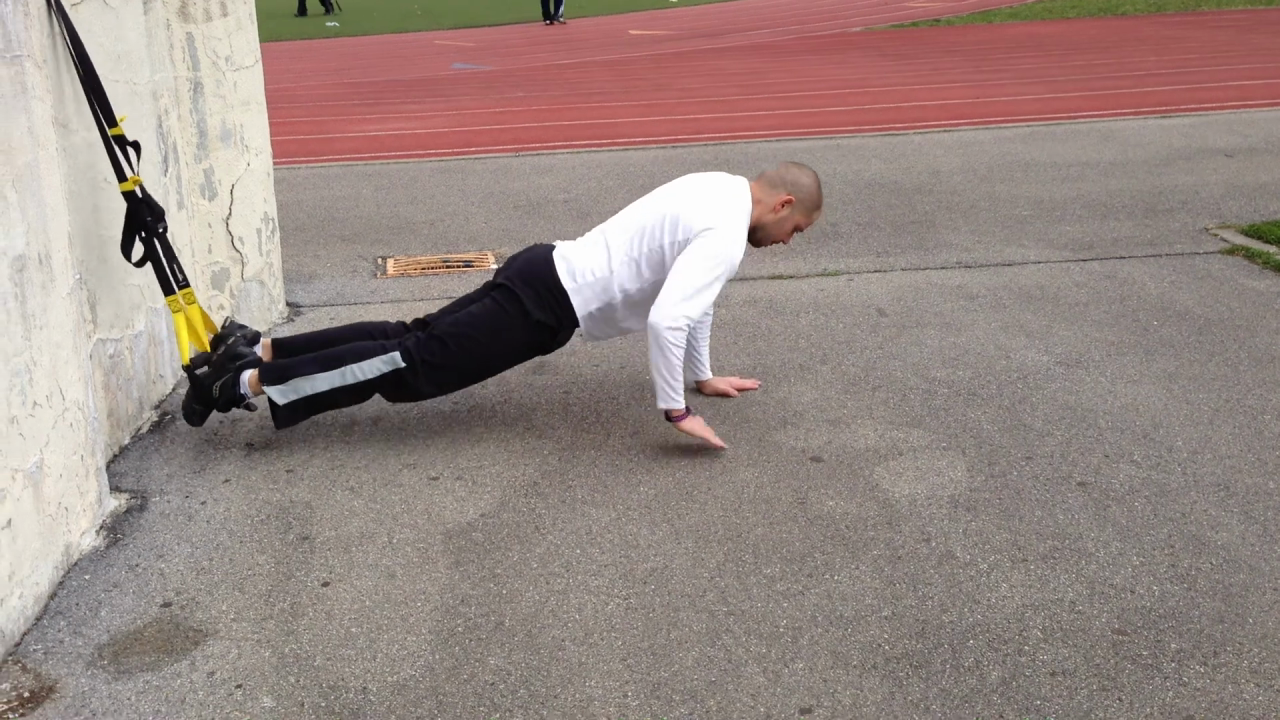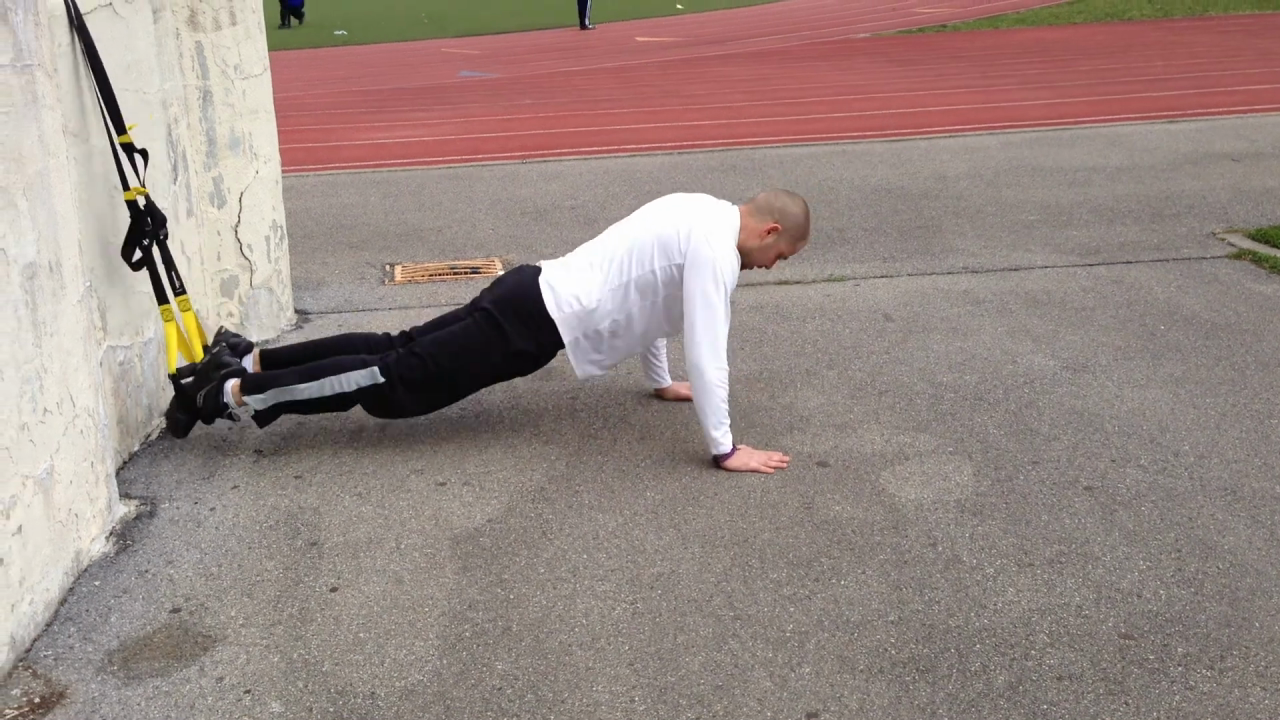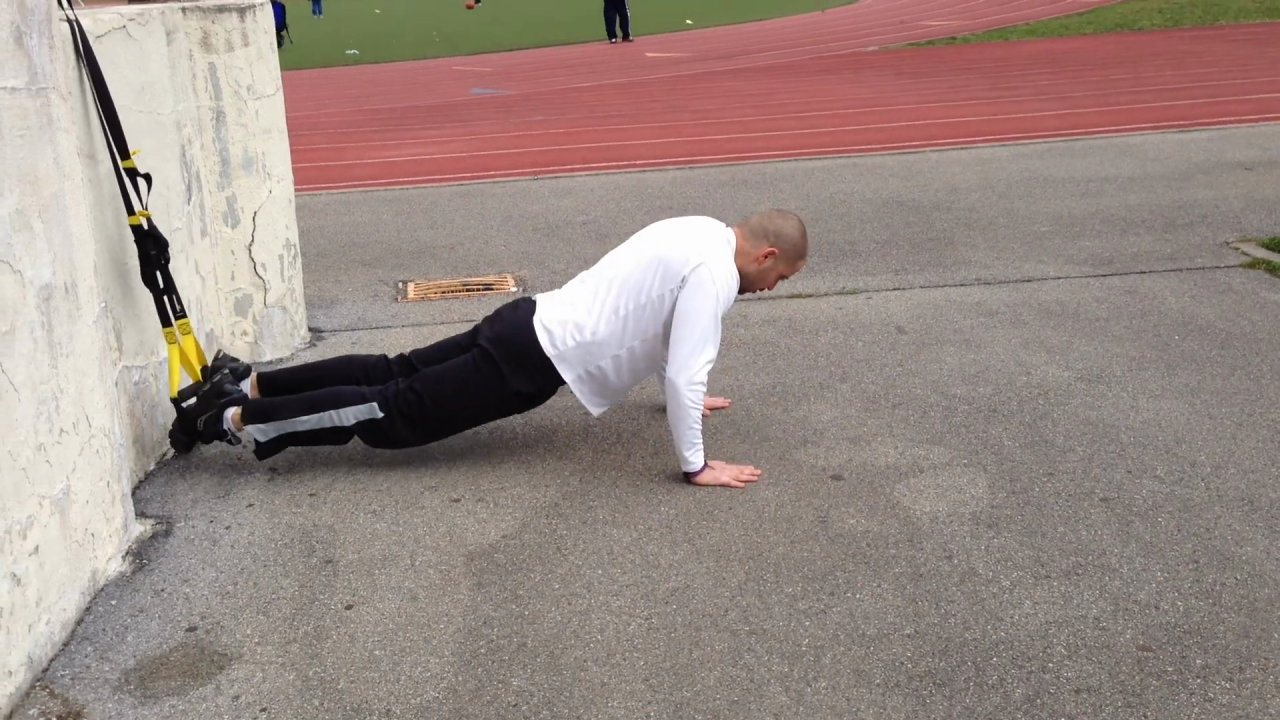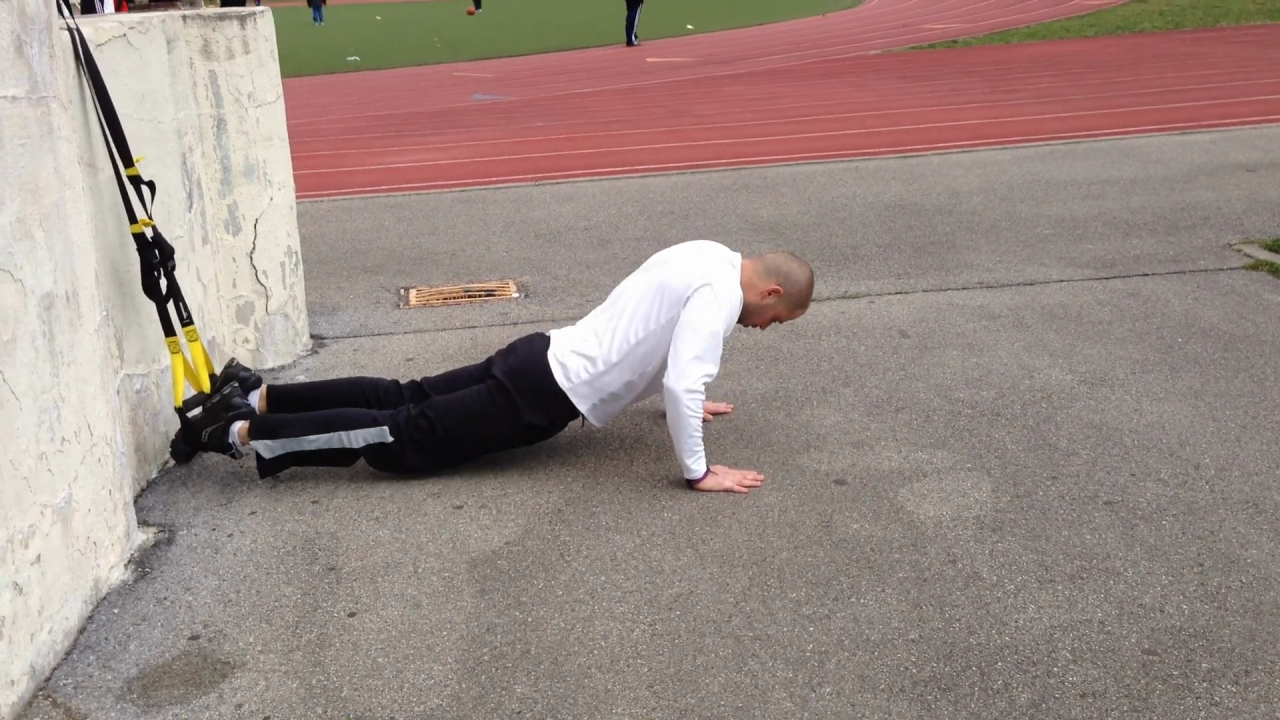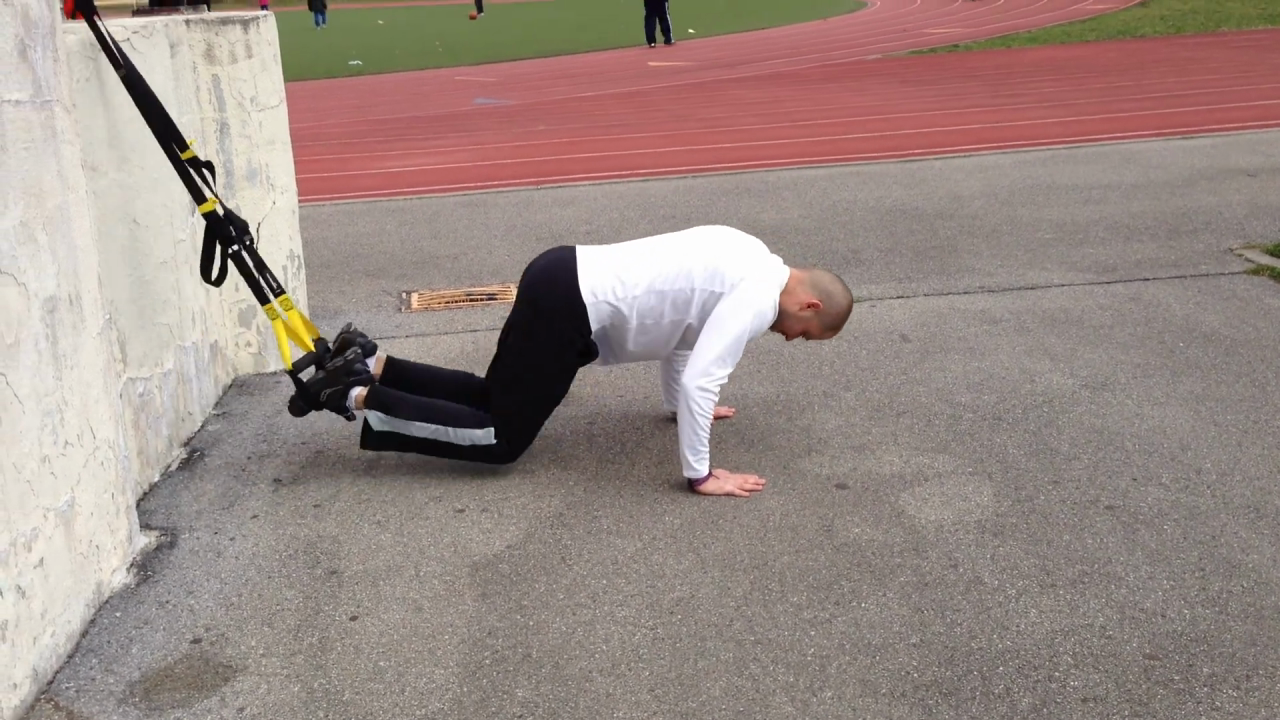
dt=0.7s
person 1, frame 1
left shoulder: (718, 186)
right shoulder: (724, 237)
left elbow: (684, 298)
right elbow: (667, 321)
left wrist: (706, 375)
right wrist: (676, 410)
left hip: (542, 272)
right hip: (547, 303)
left knee: (407, 341)
right knee: (410, 366)
left ankle: (259, 348)
right ankle: (248, 380)
person 1, frame 2
left shoulder: (700, 211)
right shoulder: (718, 247)
right elbow: (706, 352)
left wrist: (663, 383)
right wrist: (725, 448)
left hip: (531, 292)
right hip: (537, 321)
left knee: (395, 350)
right knee: (396, 383)
left ankle: (248, 359)
right ankle: (237, 392)
person 1, frame 3
left shoulder: (701, 232)
right shoulder: (716, 273)
right elbow: (685, 374)
left wrist: (683, 395)
right wrist: (697, 466)
left hip: (530, 326)
right hip: (534, 360)
left knee: (393, 375)
right knee: (393, 413)
left ankle: (245, 382)
right ankle: (236, 417)
person 1, frame 4
left shoulder: (709, 257)
right shoulder: (721, 293)
right elbow: (681, 383)
left wrist: (687, 401)
right wrist: (698, 471)
left hip: (542, 358)
right hip: (546, 397)
left knee: (404, 402)
right knee: (404, 438)
left ankle: (255, 394)
right ankle: (242, 430)
person 1, frame 5
left shoulder: (750, 263)
right shoulder: (760, 296)
right elbow: (699, 381)
left wrist: (682, 405)
right wrist: (700, 475)
left hip: (560, 274)
right hip: (566, 304)
left knee: (498, 400)
right knee: (499, 438)
left ankle: (371, 364)
right ankle: (359, 397)
